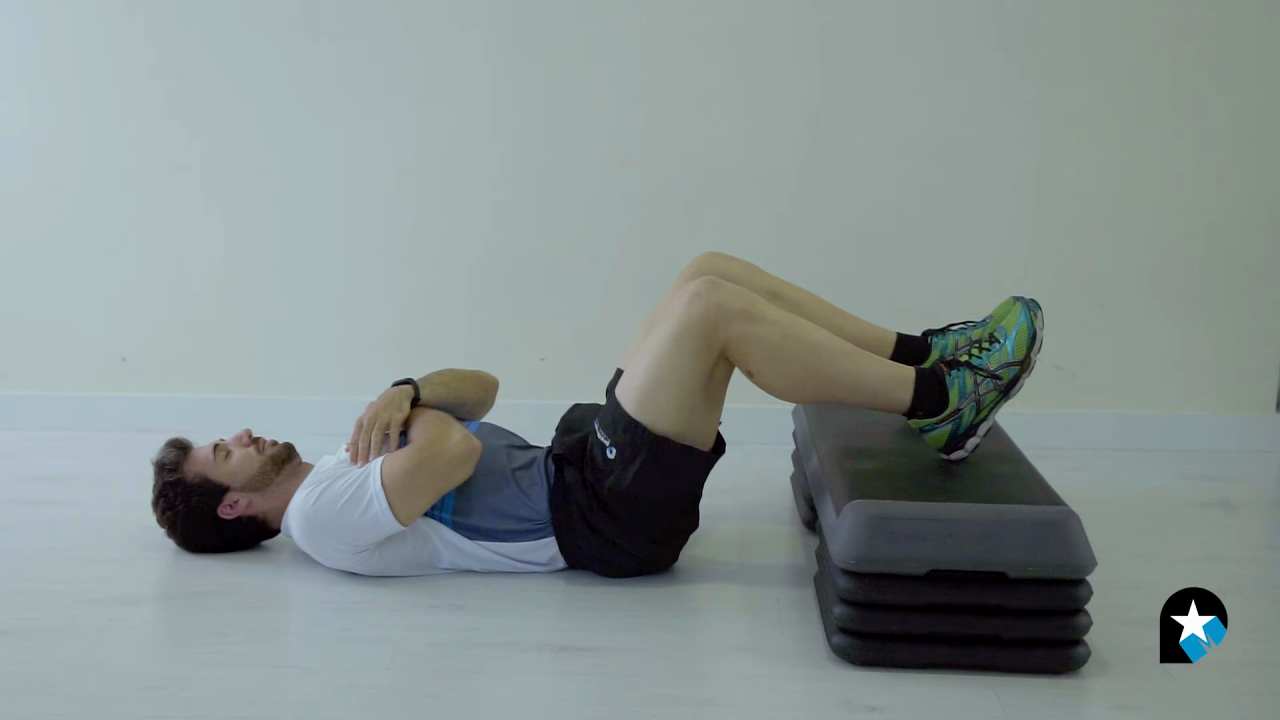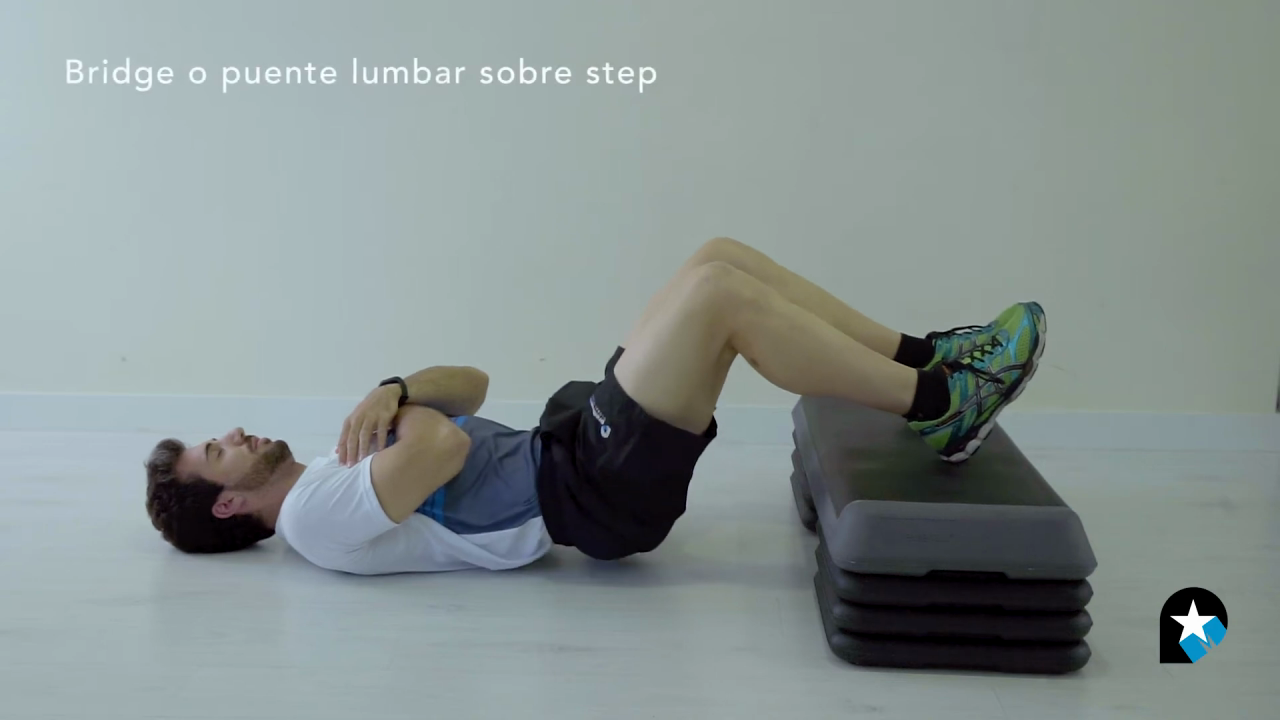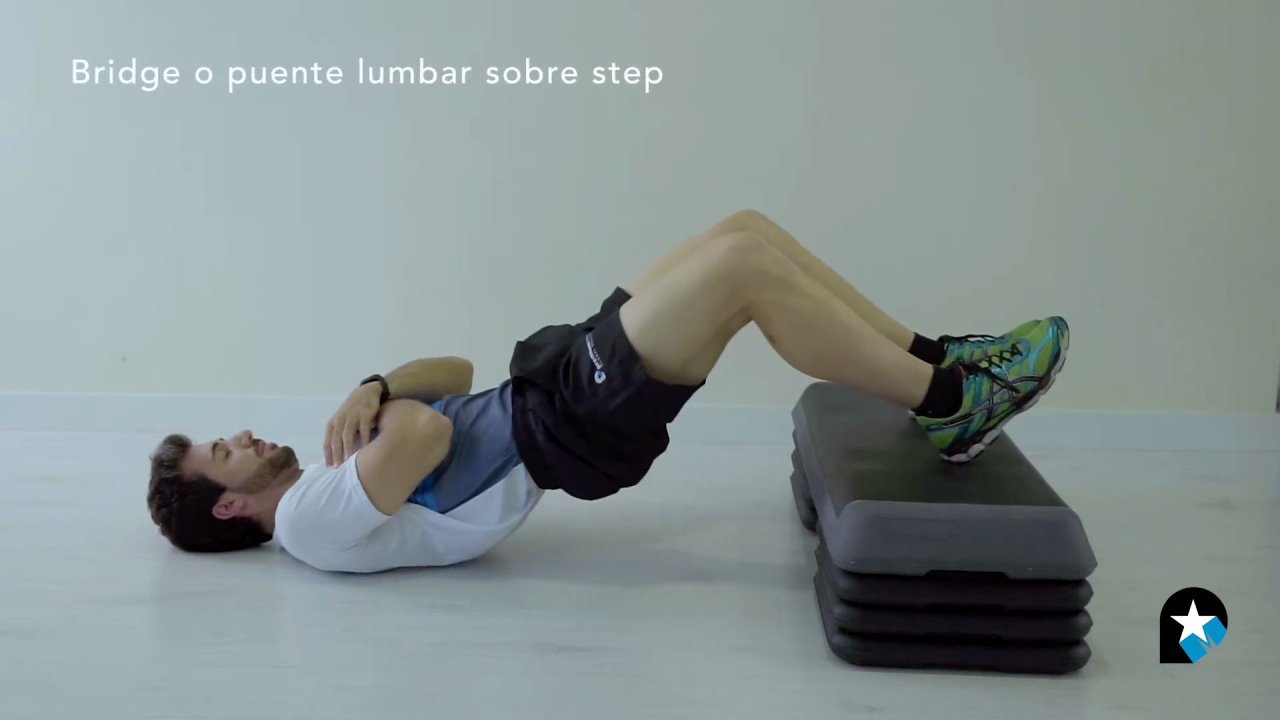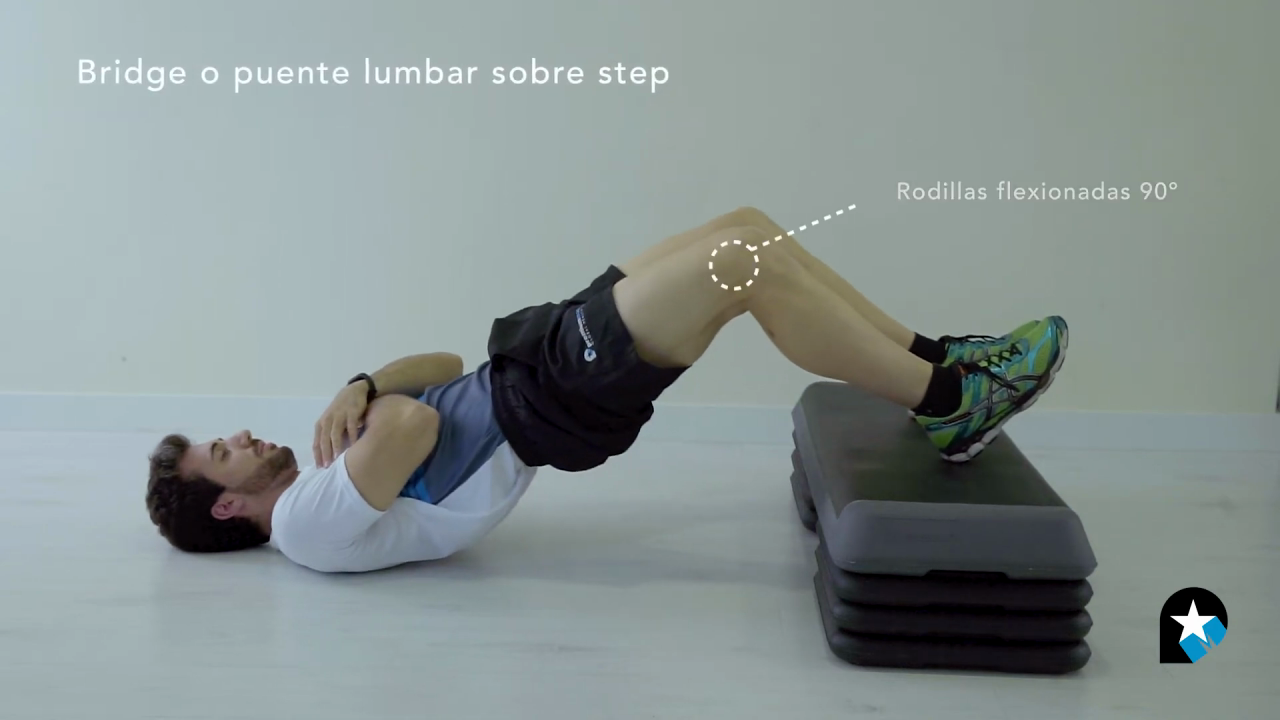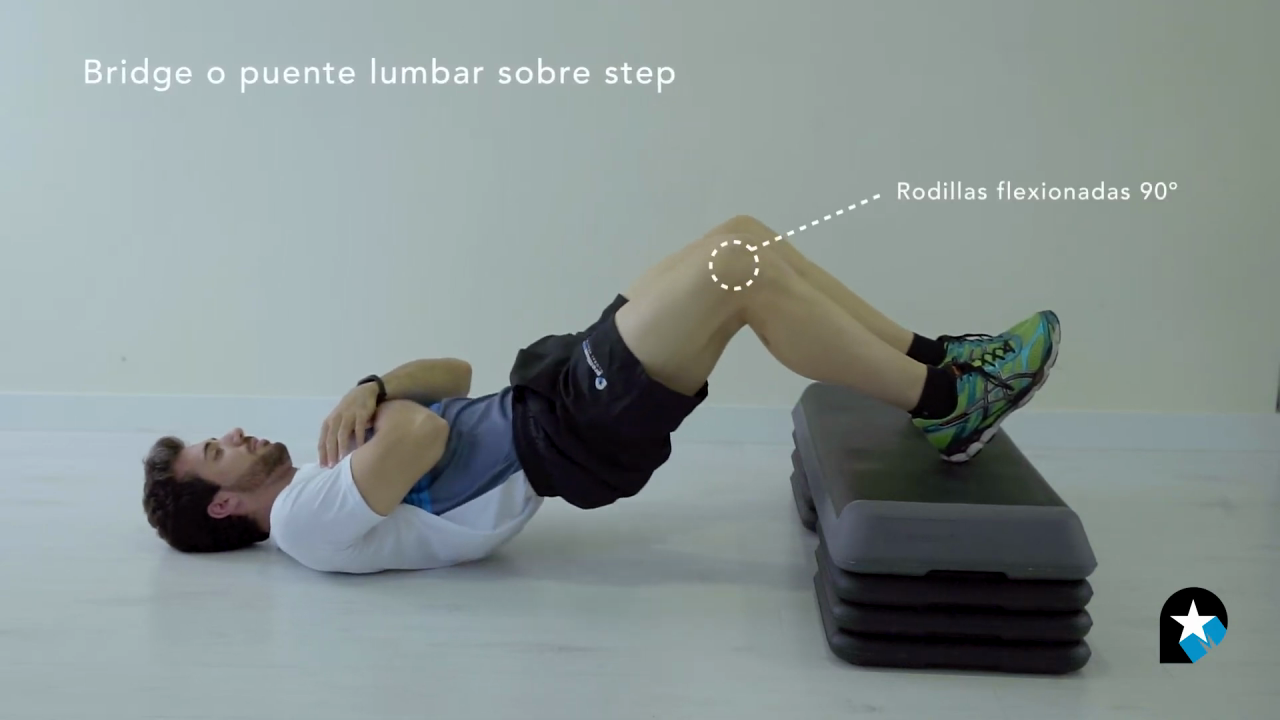
dt=1s
person 1, frame 1
left shoulder: (349, 468)
right shoulder: (326, 516)
left elbow: (481, 386)
right elbow: (454, 449)
left wrist: (401, 394)
right wrist: (414, 409)
left hip: (577, 470)
right hip: (602, 514)
left knee: (710, 273)
right knee: (708, 304)
left ankle: (922, 357)
right ankle: (937, 404)
person 1, frame 2
left shoulder: (338, 472)
right shoulder: (319, 518)
left elbow: (471, 383)
right elbow: (444, 448)
left wrist: (391, 393)
right wrist: (403, 410)
left hip: (571, 451)
right hip: (586, 493)
left knee: (718, 258)
right knee: (716, 292)
left ankle: (922, 360)
right ankle: (938, 408)
person 1, frame 3
left shoulder: (332, 470)
right shoulder: (313, 520)
left elbow: (454, 372)
right elbow: (425, 438)
left wrist: (368, 392)
right wrist: (386, 406)
left hip: (558, 390)
right hip: (565, 427)
left knee: (746, 231)
right knee: (742, 263)
left ankle: (932, 361)
right ankle: (948, 407)
person 1, frame 4
left shoulder: (325, 468)
right shoulder: (310, 522)
left elbow: (442, 365)
right elbow: (413, 426)
left wrist: (356, 389)
right wrist: (373, 404)
left hip: (540, 364)
right hip: (551, 400)
left knee: (747, 233)
right knee: (746, 262)
left ankle: (929, 360)
right ankle: (947, 406)
person 1, frame 5
left shoulder: (323, 472)
right shoulder: (309, 521)
left elbow: (454, 373)
right elbow: (419, 437)
left wrist: (365, 391)
right wrist: (382, 408)
left hip: (551, 400)
right hip: (567, 435)
left knee: (744, 241)
right knee: (742, 268)
left ankle: (931, 361)
right ankle: (943, 408)
